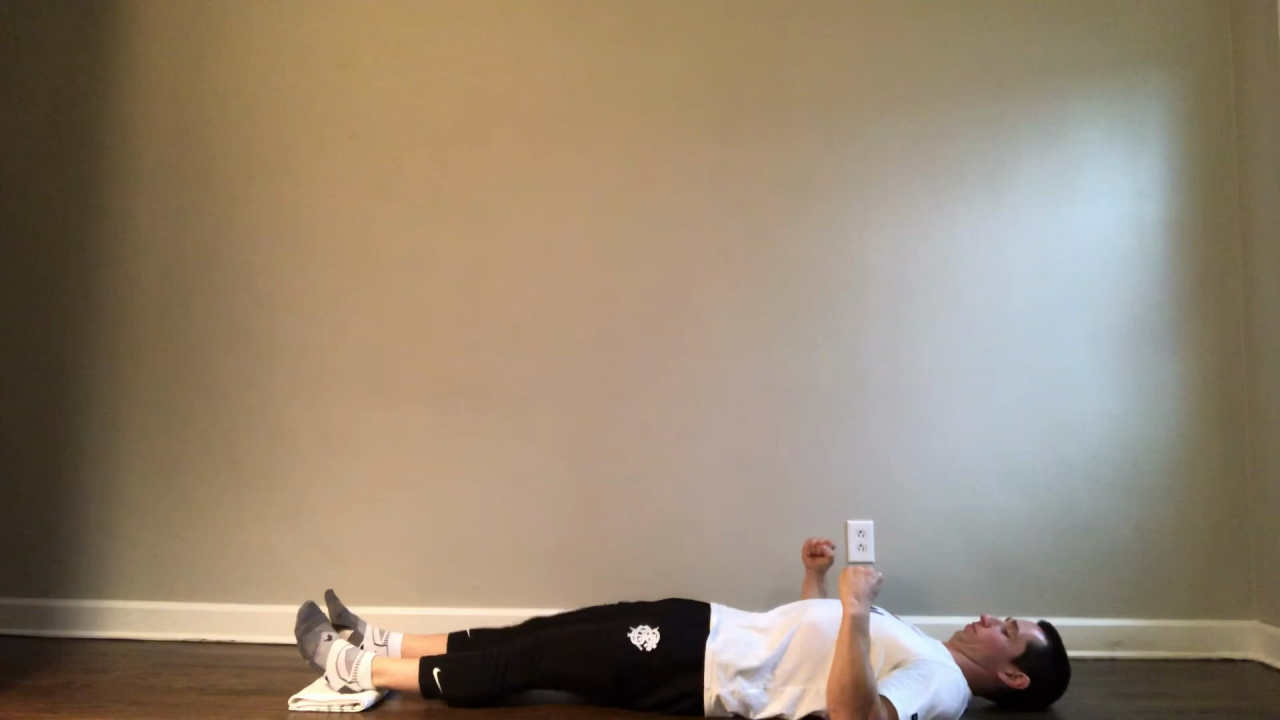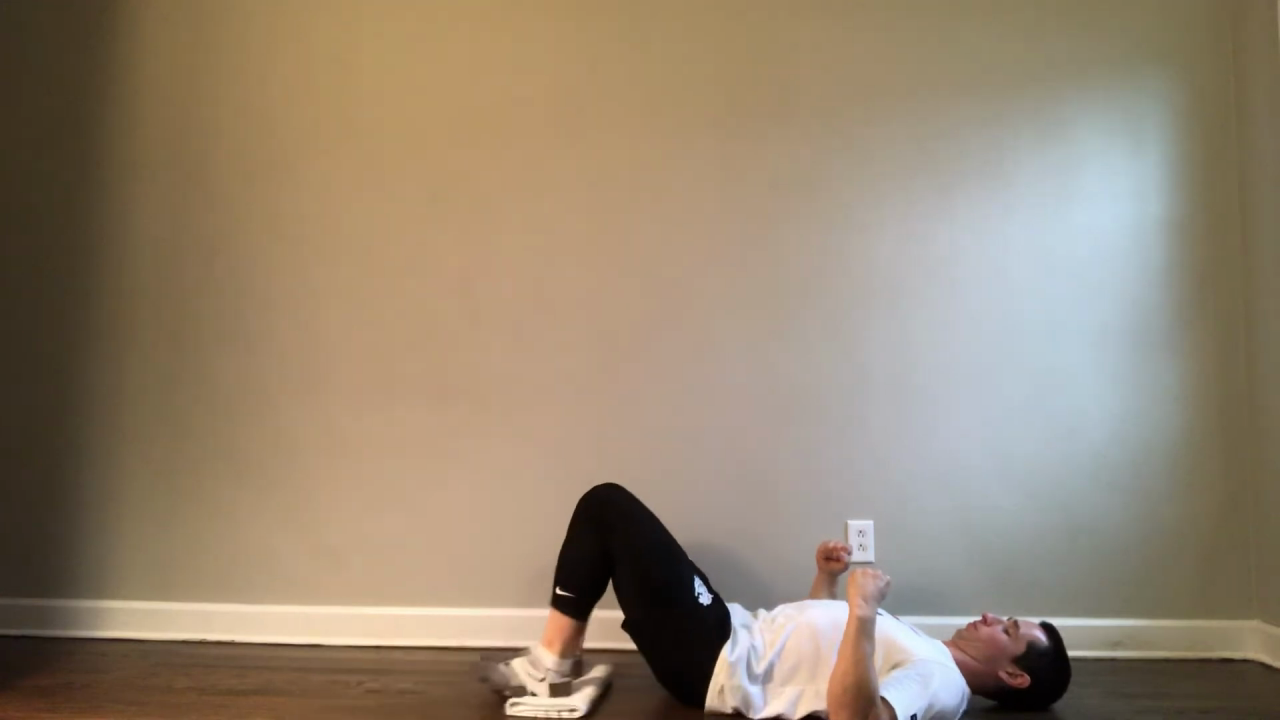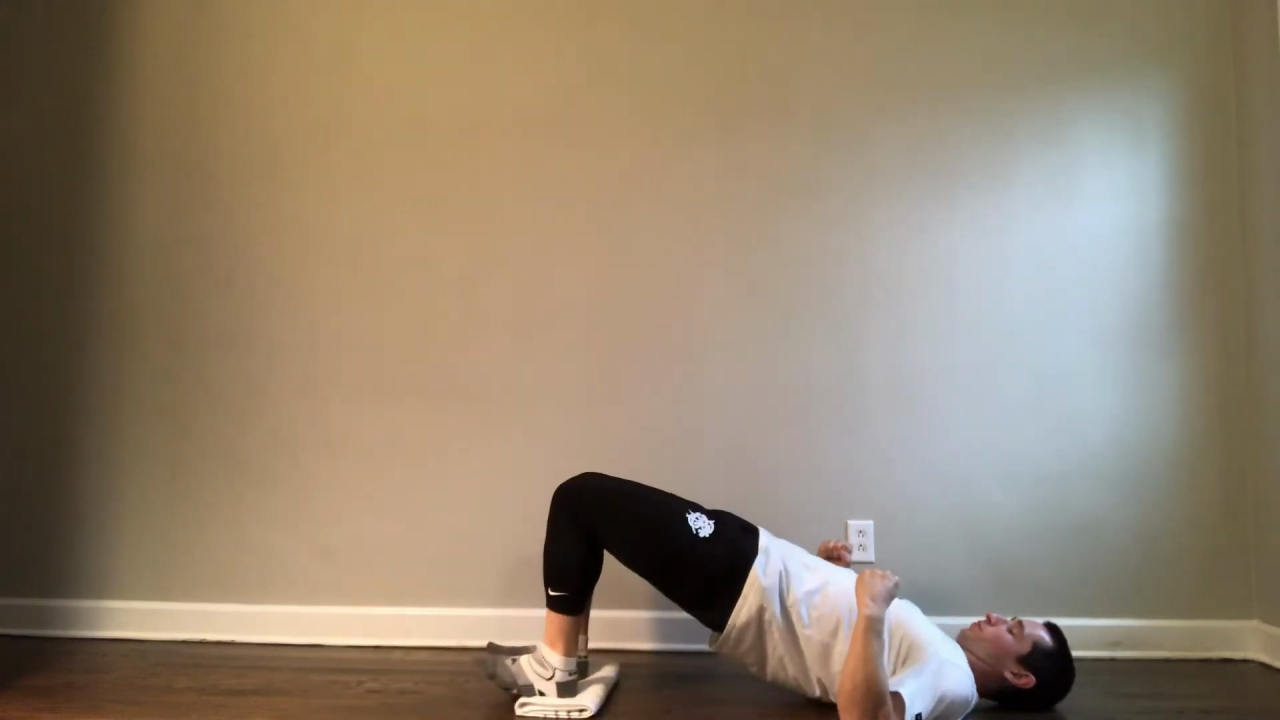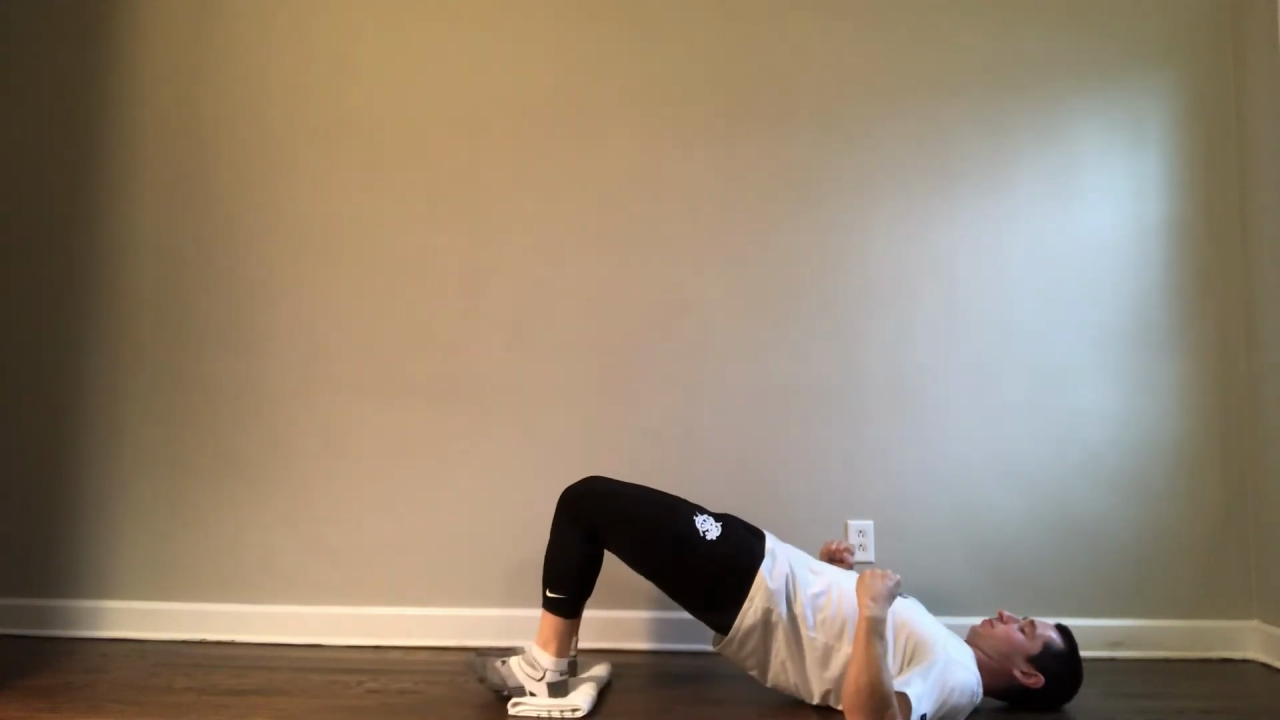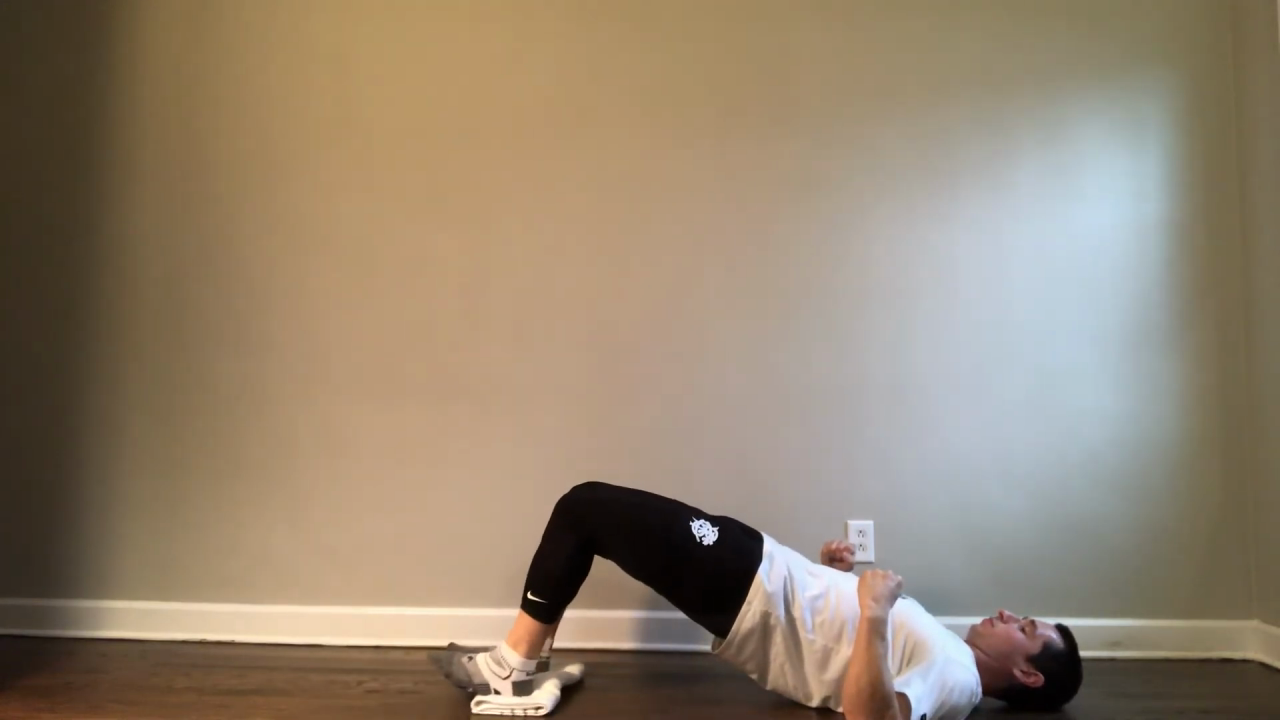
dt=1s
person 1, frame 1
right shoulder: (922, 650)
left wrist: (854, 609)
right wrist: (816, 578)
right hip: (716, 628)
right knee: (540, 636)
right ankle: (384, 646)
person 1, frame 2
right shoulder: (927, 655)
left wrist: (861, 612)
right wrist: (828, 580)
left hip: (718, 665)
right hip: (736, 631)
left knee: (607, 505)
right knee: (607, 510)
left ankle: (551, 665)
right ankle: (550, 663)
person 1, frame 3
right shoulder: (940, 658)
left wrist: (871, 611)
right wrist: (837, 576)
left hip: (747, 578)
right hip: (753, 569)
left knee: (581, 498)
right knee: (586, 498)
left ankle: (554, 666)
right ankle: (558, 662)
person 1, frame 4
right shoulder: (945, 654)
left wrist: (872, 611)
right wrist: (838, 576)
left hip: (754, 586)
right hip: (760, 570)
left knee: (588, 502)
right knee: (591, 500)
left ankle: (547, 667)
right ankle: (548, 664)
person 1, frame 5
right shoulder: (944, 652)
left wrist: (874, 613)
right wrist: (839, 577)
left hip: (751, 589)
right hip: (757, 570)
left knee: (585, 507)
right knee: (587, 507)
left ankle: (515, 663)
right ankle: (515, 661)
